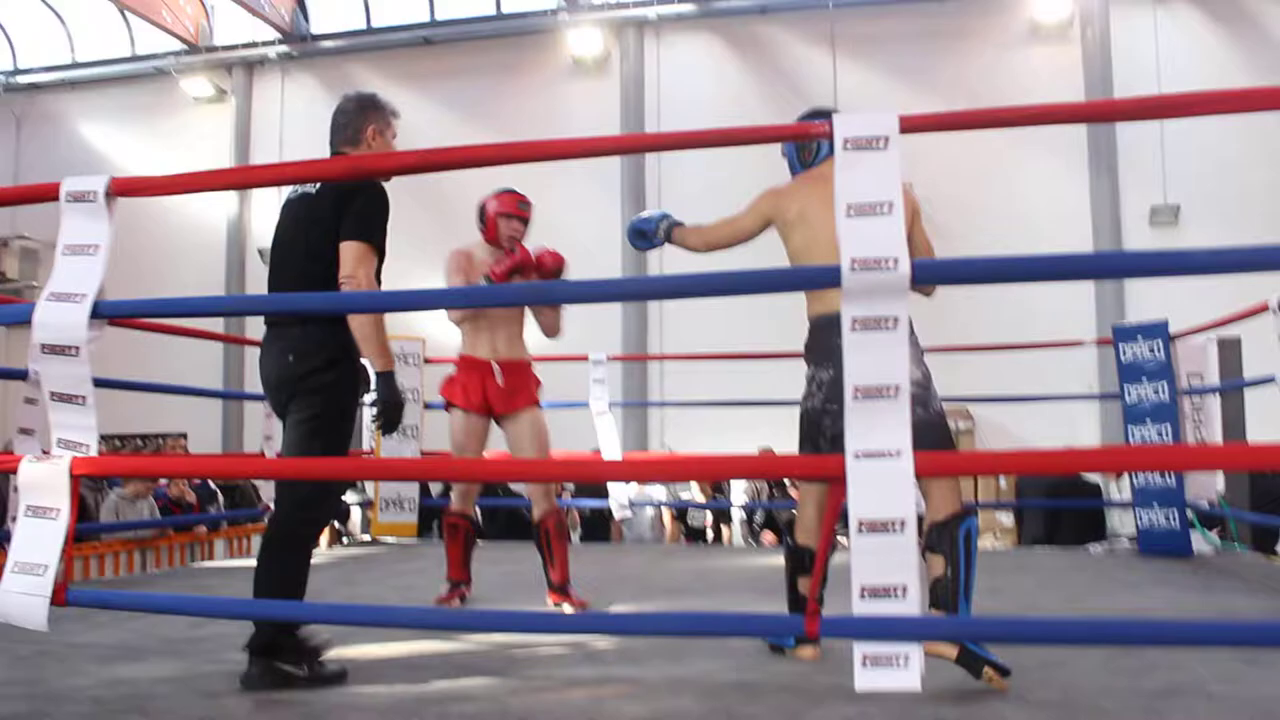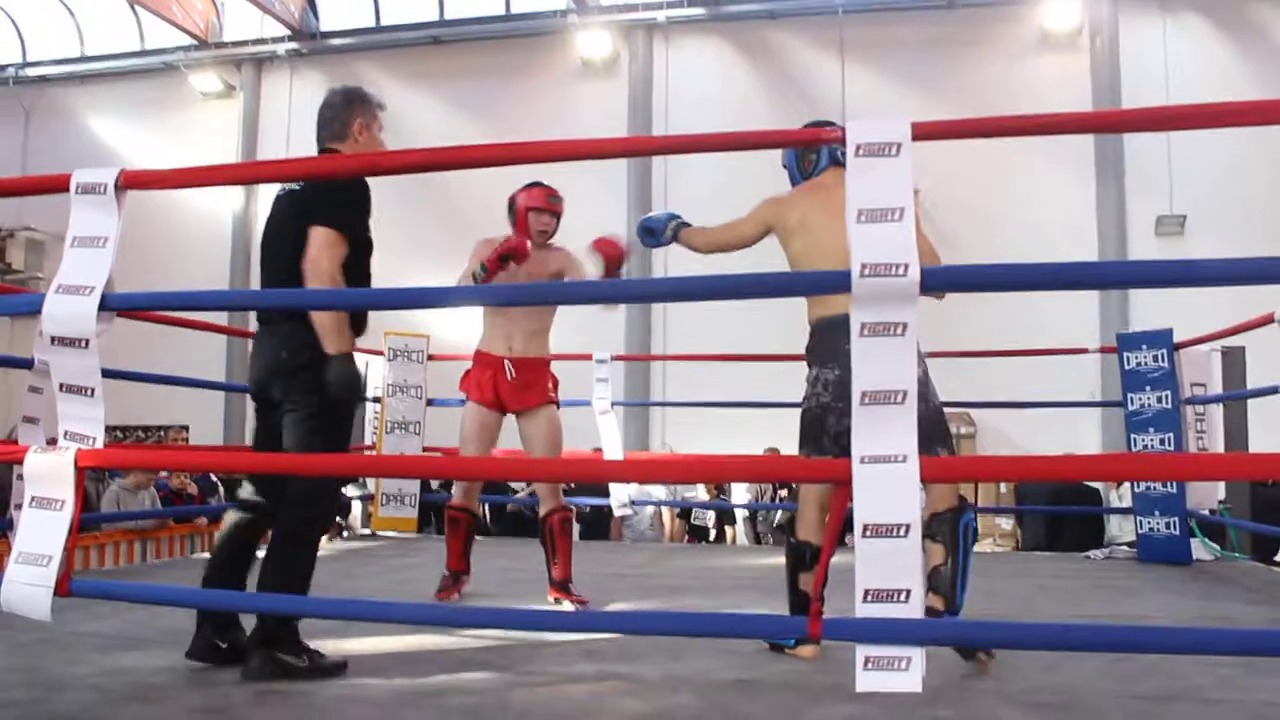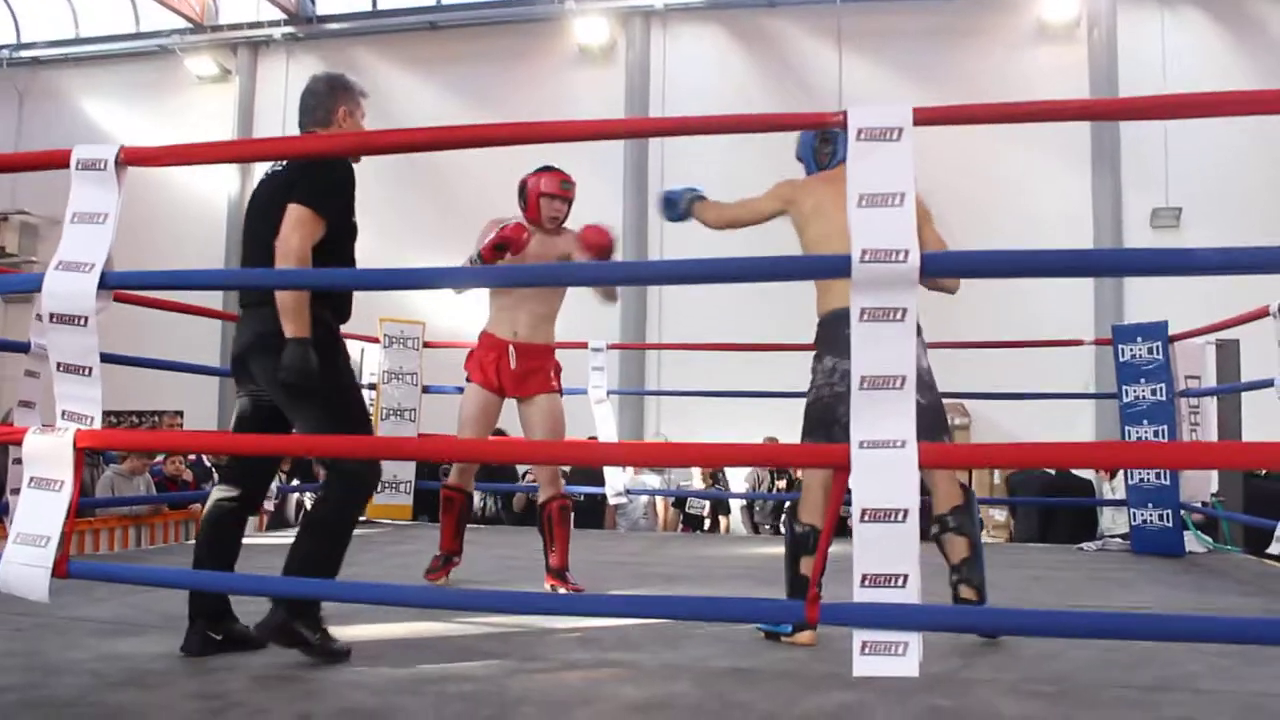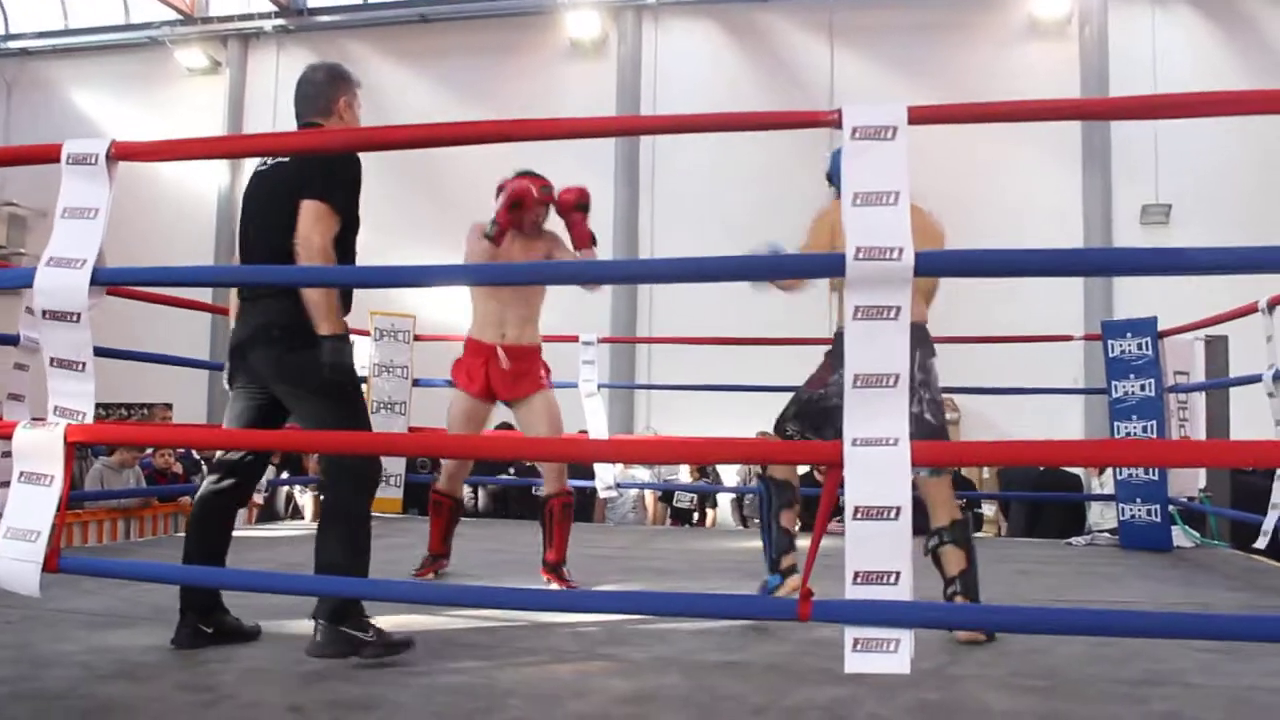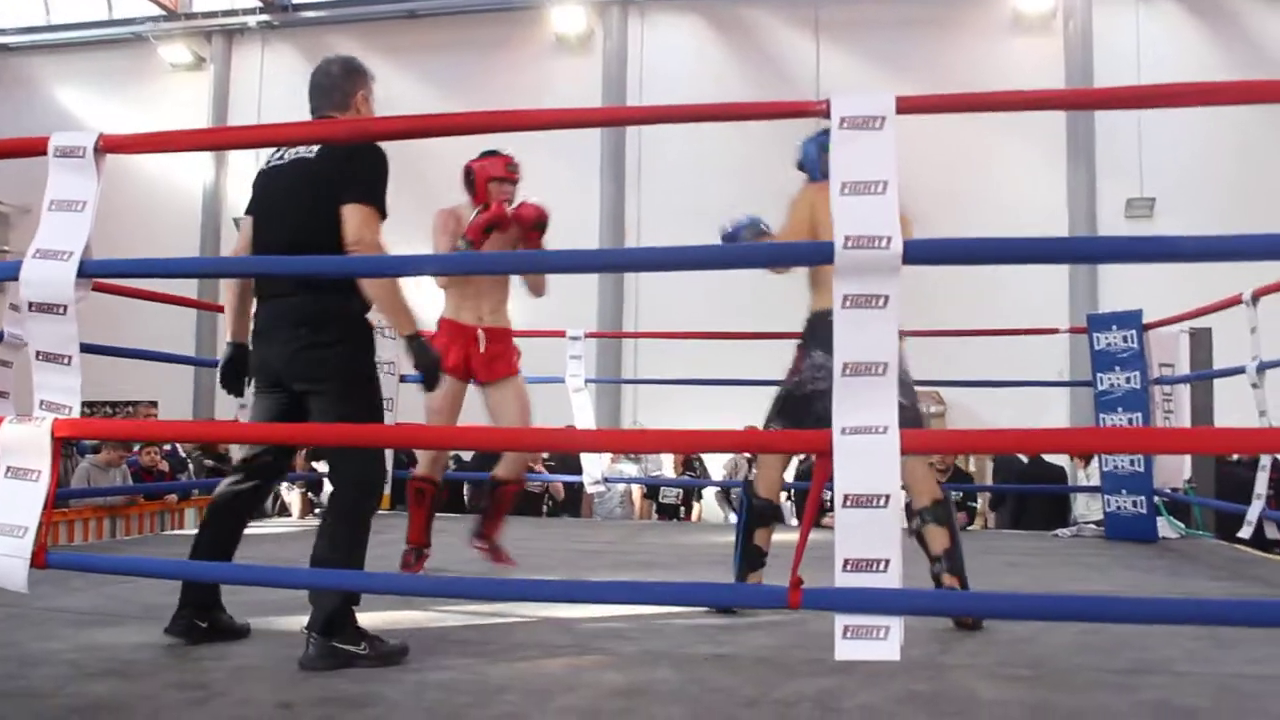
dt=0.2s
person 1, frame 1
left shoulder: (298, 196)
right shoulder: (362, 191)
right elbow: (355, 282)
right wrist: (386, 372)
left hip: (282, 353)
right hip: (322, 360)
left knee: (304, 498)
right knee: (306, 500)
left ankle: (277, 631)
right ankle: (274, 650)
person 1, frame 2
left shoulder: (294, 188)
right shoulder: (345, 184)
right elbow: (321, 269)
right wrist: (340, 357)
left hip: (271, 354)
right hip: (310, 358)
left knee: (267, 493)
right knee: (313, 496)
left ankle: (216, 629)
right ankle: (274, 640)
person 1, frame 3
left shoulder: (277, 172)
right shoulder: (328, 166)
right elbow: (292, 248)
right wrist: (300, 340)
left hip: (253, 340)
right hip: (292, 343)
left knee: (239, 478)
right knee: (355, 469)
left ankle: (208, 620)
right ankle: (294, 610)
person 1, frame 4
left shoulder: (266, 170)
right shoulder: (333, 160)
right elbow: (313, 245)
right wrist: (331, 336)
left hip: (255, 335)
right hip: (300, 336)
left knee: (231, 470)
right knee: (351, 470)
left ankle: (199, 613)
right ankle: (339, 620)
person 1, frame 5
left shoulder: (275, 163)
right shoulder: (358, 153)
left elbow: (242, 258)
right elbow: (361, 245)
left wrist: (237, 341)
right wrist: (412, 333)
left hip: (273, 333)
right hip: (331, 330)
left knee: (255, 467)
right knee: (357, 474)
left ankle: (198, 606)
right ankle: (332, 630)
person 2, frame 1
left shoulder: (783, 198)
right shoulder: (894, 191)
left elbow: (707, 239)
right elbow: (927, 281)
left wrist: (663, 228)
left hip: (829, 345)
left knee: (813, 486)
right knee: (940, 476)
left ankle: (802, 630)
right ankle: (948, 622)
person 2, frame 2
left shoulder: (783, 208)
left elbow: (708, 242)
left wrist: (671, 228)
left hip: (830, 347)
left knee: (815, 488)
right knee: (938, 473)
left ankle: (803, 626)
right ankle: (941, 605)
person 2, frame 3
left shoulder: (798, 193)
left elbow: (723, 214)
right elbow: (948, 281)
left wrist: (690, 204)
left hip: (838, 338)
left knee: (818, 476)
right knee: (939, 467)
right ankle: (968, 597)
person 2, frame 4
left shoulder: (839, 213)
right shoulder: (929, 223)
left elbow: (797, 278)
left wrist: (772, 272)
right hip: (914, 348)
left knee: (785, 443)
right knee: (934, 482)
left ankle: (784, 568)
right ankle: (965, 607)
person 2, frame 5
left shoulder: (812, 198)
right shoulder: (896, 210)
left elbow: (779, 258)
left wrist: (751, 238)
left hip: (828, 335)
left knee: (772, 450)
right knee: (915, 466)
left ankle: (750, 580)
right ankle: (953, 589)
person 3, frame 1
left shoulder: (529, 263)
right shoulder: (462, 258)
left elbow: (551, 328)
right elbow: (457, 313)
left wrist: (550, 286)
right wrist: (499, 275)
left hip: (518, 378)
right hip: (472, 376)
left knee: (541, 485)
right knee: (464, 485)
left ankle: (559, 586)
right ankle: (458, 580)
person 3, frame 2
left shoulder: (558, 257)
right shoulder: (493, 246)
left wrist: (610, 272)
right wrist: (489, 265)
left hip: (534, 378)
right hip: (486, 371)
left knee: (549, 483)
right knee: (469, 477)
left ankle: (560, 583)
right ankle: (456, 572)
person 3, frame 3
left shoulder: (570, 242)
right shoulder: (499, 229)
left elbow: (608, 294)
left wrist: (603, 261)
right wrist: (487, 254)
left hip: (538, 362)
right hip: (491, 355)
left knee: (548, 471)
right knee: (463, 460)
left ankle: (557, 570)
right ankle: (448, 554)
person 3, frame 4
left shoulder: (549, 242)
right shoulder: (482, 228)
right elbow: (474, 265)
left wrist: (580, 225)
right wrist: (503, 220)
left hip: (526, 365)
right hip: (477, 359)
left knee: (554, 463)
right knee: (453, 464)
left ankle: (555, 566)
right ankle: (436, 553)
person 3, frame 5
left shoulder: (513, 225)
right shoulder: (449, 217)
left elbow: (537, 289)
right elbow: (443, 275)
left wrist: (533, 240)
right wrist: (476, 231)
left hip: (498, 344)
right hip: (453, 341)
left knee: (520, 450)
right knee: (434, 450)
left ankle: (487, 532)
right ankle: (416, 545)
